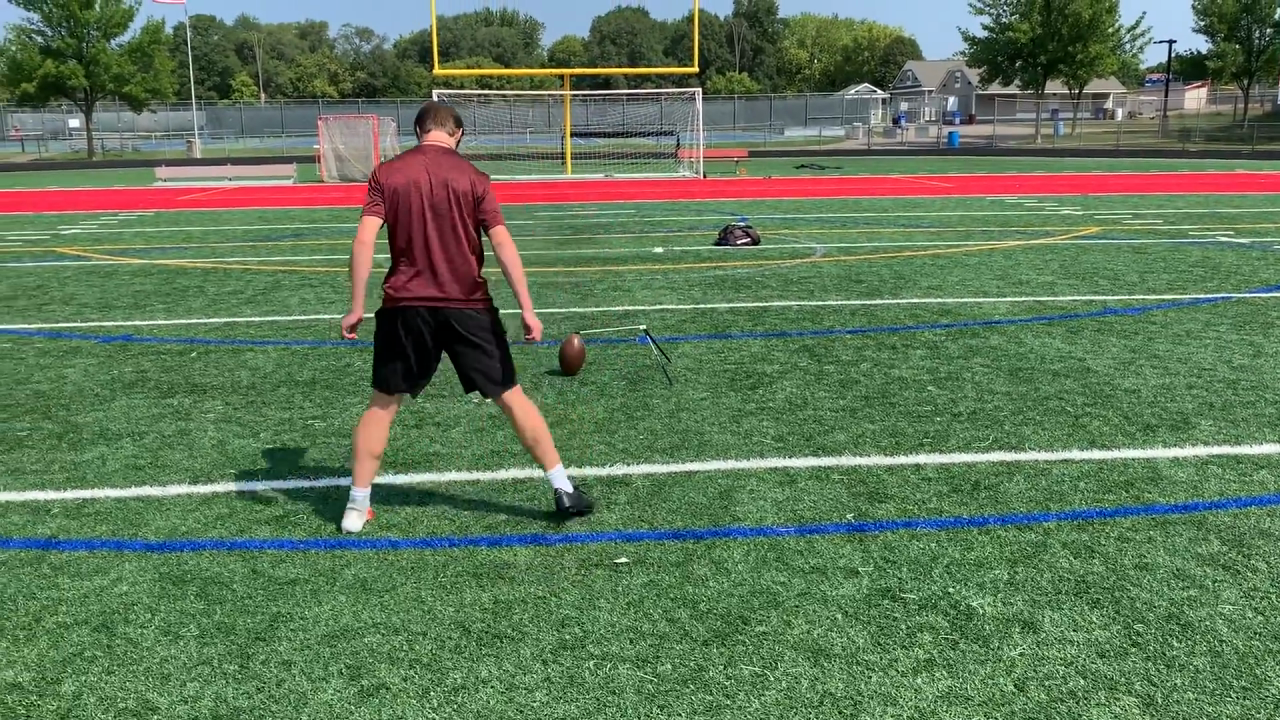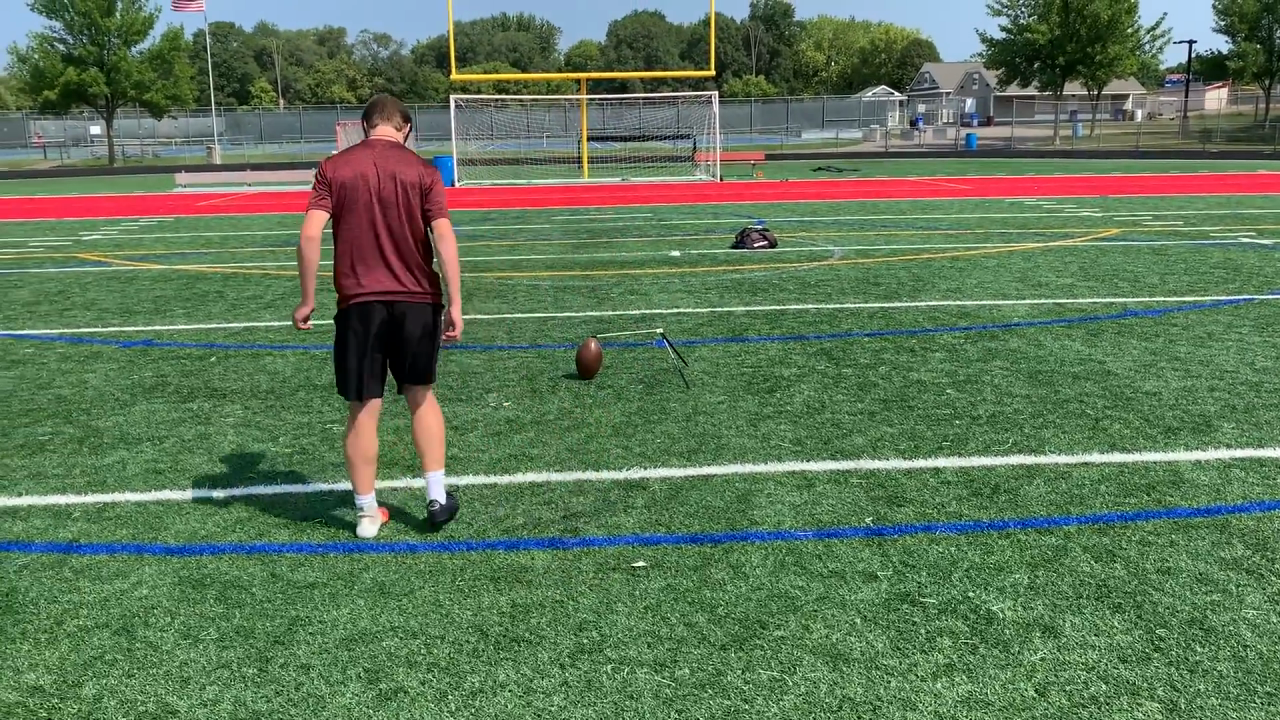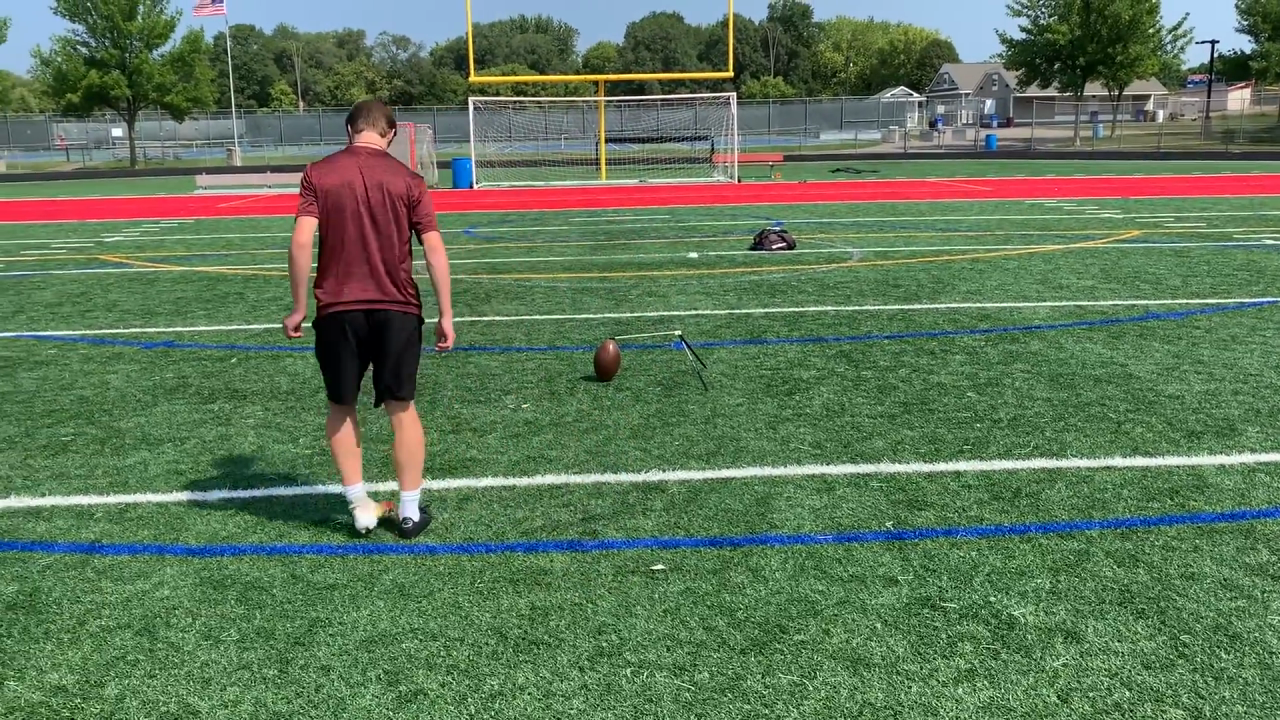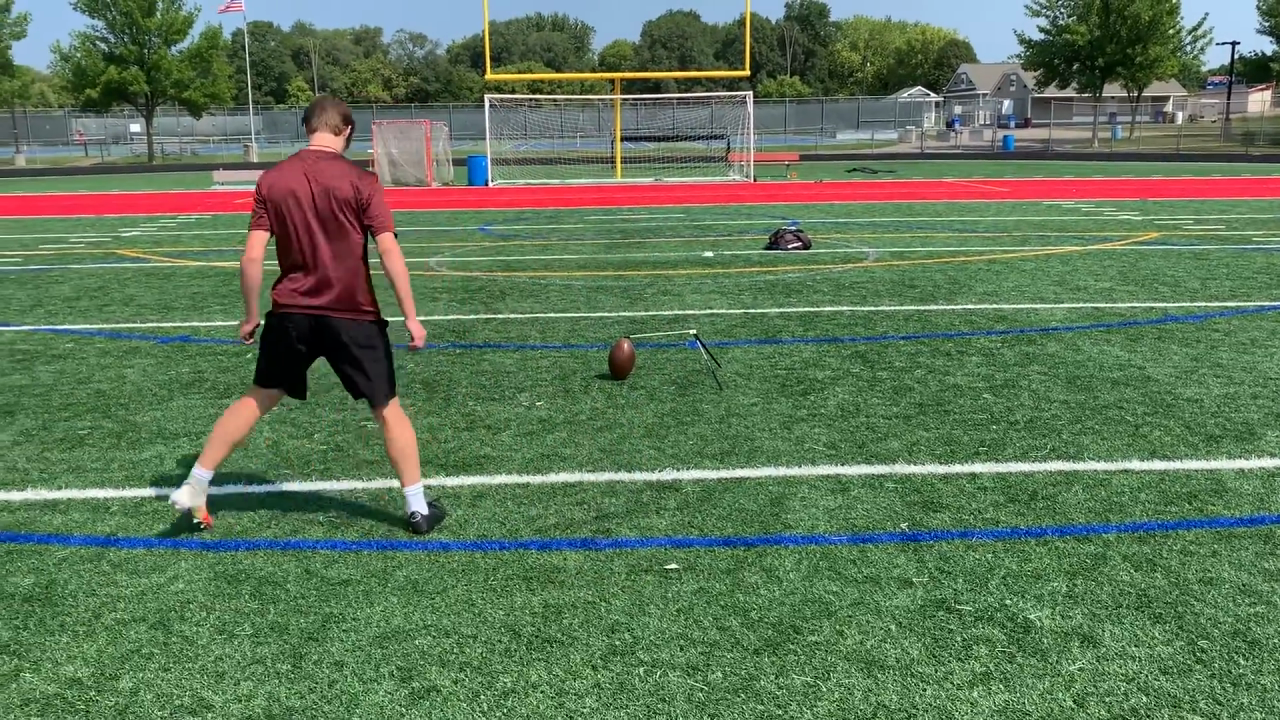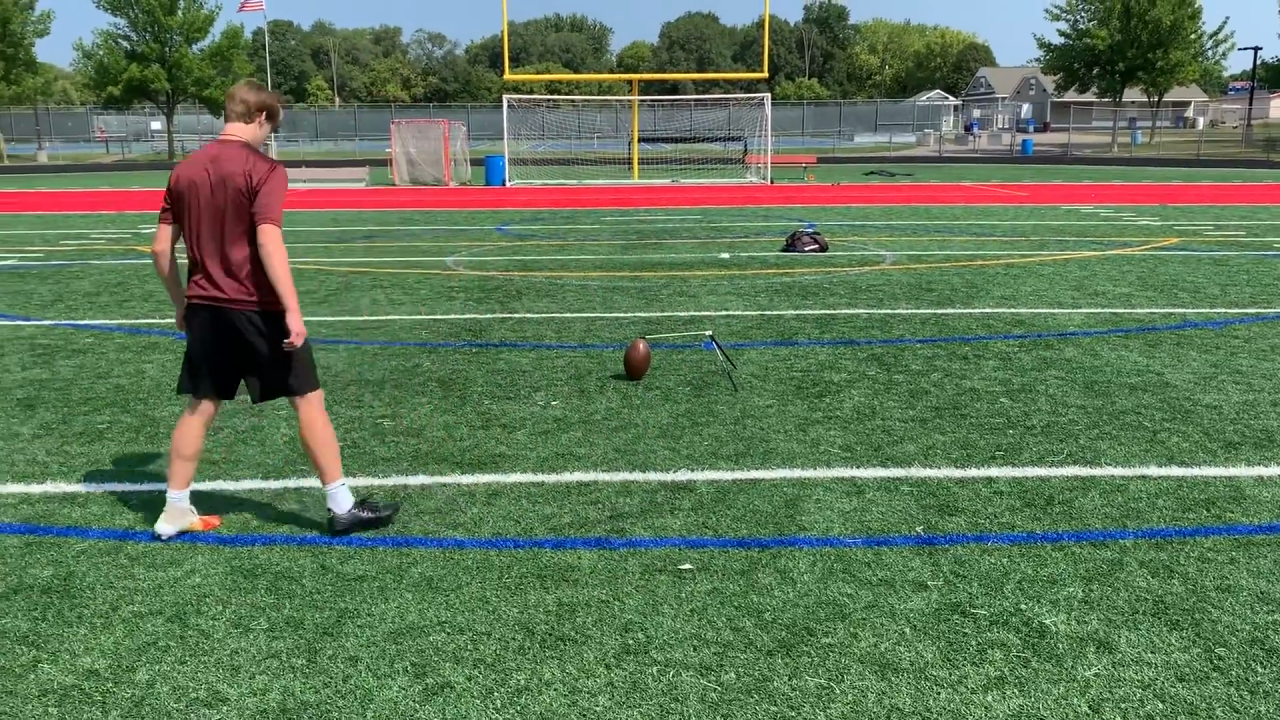
dt=0.3s
person 1, frame 1
left shoulder: (387, 173)
right shoulder: (472, 177)
left elbow: (364, 241)
right elbow: (503, 243)
left wrist: (356, 307)
right wrist: (527, 310)
left hip: (404, 306)
right hip: (467, 305)
left knee: (382, 404)
right knee: (511, 397)
left ankle: (357, 507)
right ankle: (564, 489)
person 1, frame 2
left shoulder: (333, 167)
right shoulder: (422, 170)
left elbow: (310, 235)
right elbow: (445, 238)
left wrist: (308, 299)
right wrist: (454, 304)
left hip: (359, 303)
right hip: (416, 300)
left knee: (362, 410)
right knee: (421, 396)
left ankle: (367, 512)
right ankle: (436, 495)
person 1, frame 3
left shoulder: (318, 173)
right shoulder: (408, 180)
left elbow: (301, 242)
right elbow: (434, 249)
left wrist: (299, 307)
right wrist: (445, 315)
left hip: (339, 309)
right hip: (398, 309)
left knee: (341, 411)
right knee: (402, 410)
left ankle: (361, 505)
right ankle: (409, 511)
person 1, frame 4
left shoulder: (273, 179)
right shoulder: (360, 181)
left elbow: (252, 254)
right elbow: (389, 251)
left wrist: (250, 314)
right wrist: (410, 316)
left hip: (293, 313)
right hip: (352, 314)
left knee: (255, 400)
right knee: (388, 409)
left ankle: (192, 488)
right ankle: (419, 507)
person 1, frame 5
left shoulder: (183, 170)
right shoulder: (262, 169)
left elbow: (161, 247)
right elbow: (269, 243)
left wrist: (180, 302)
right wrist: (292, 311)
left hip: (206, 308)
right hip: (257, 307)
left knee: (199, 408)
right knee: (309, 402)
left ankle: (175, 511)
right ankle: (342, 506)
